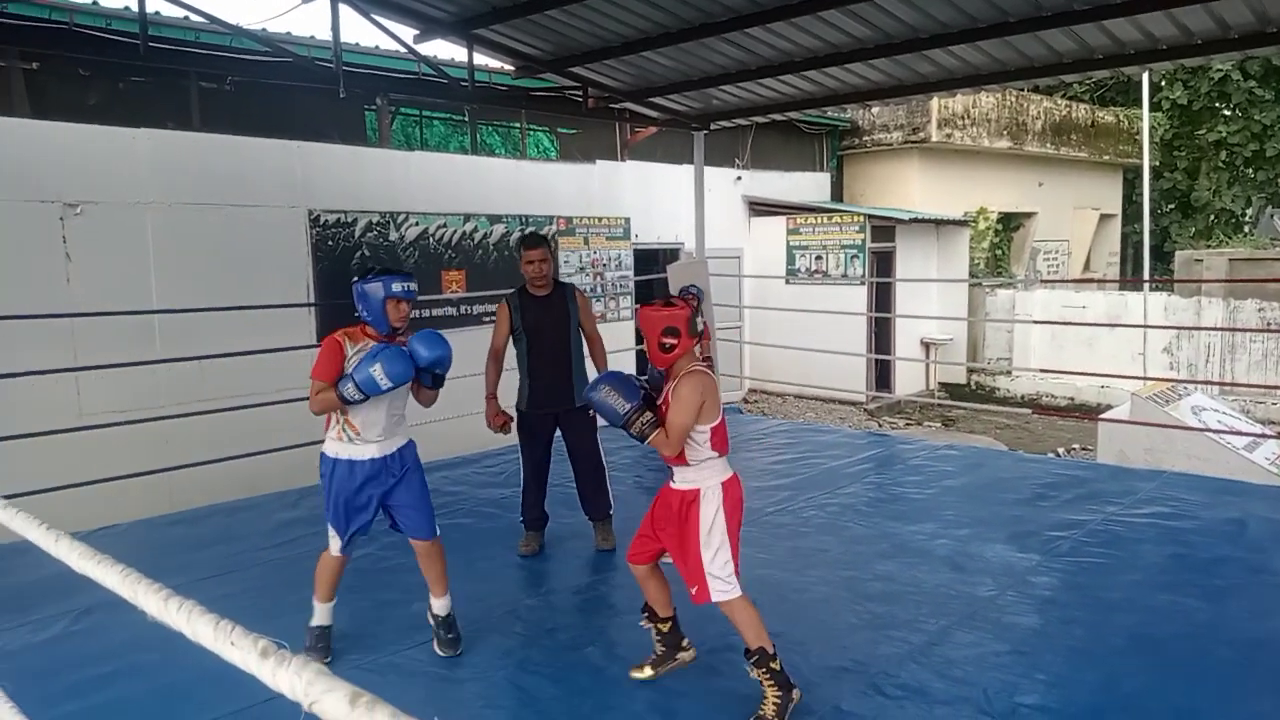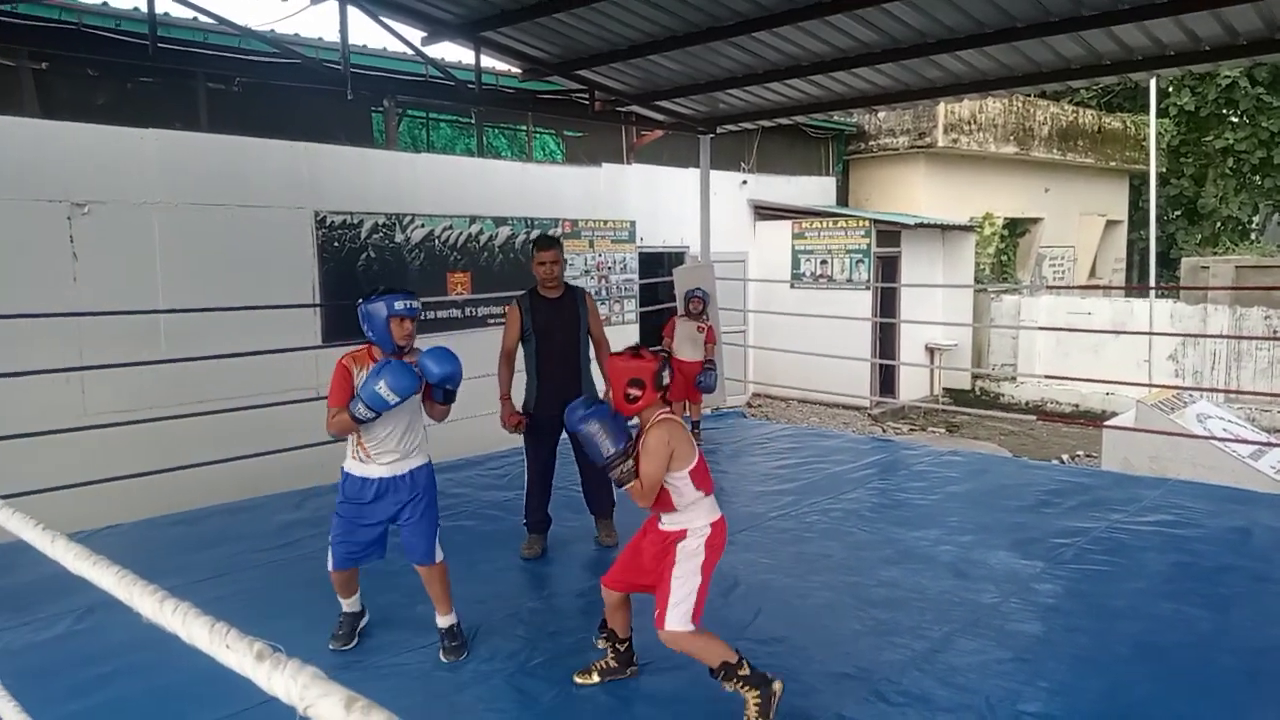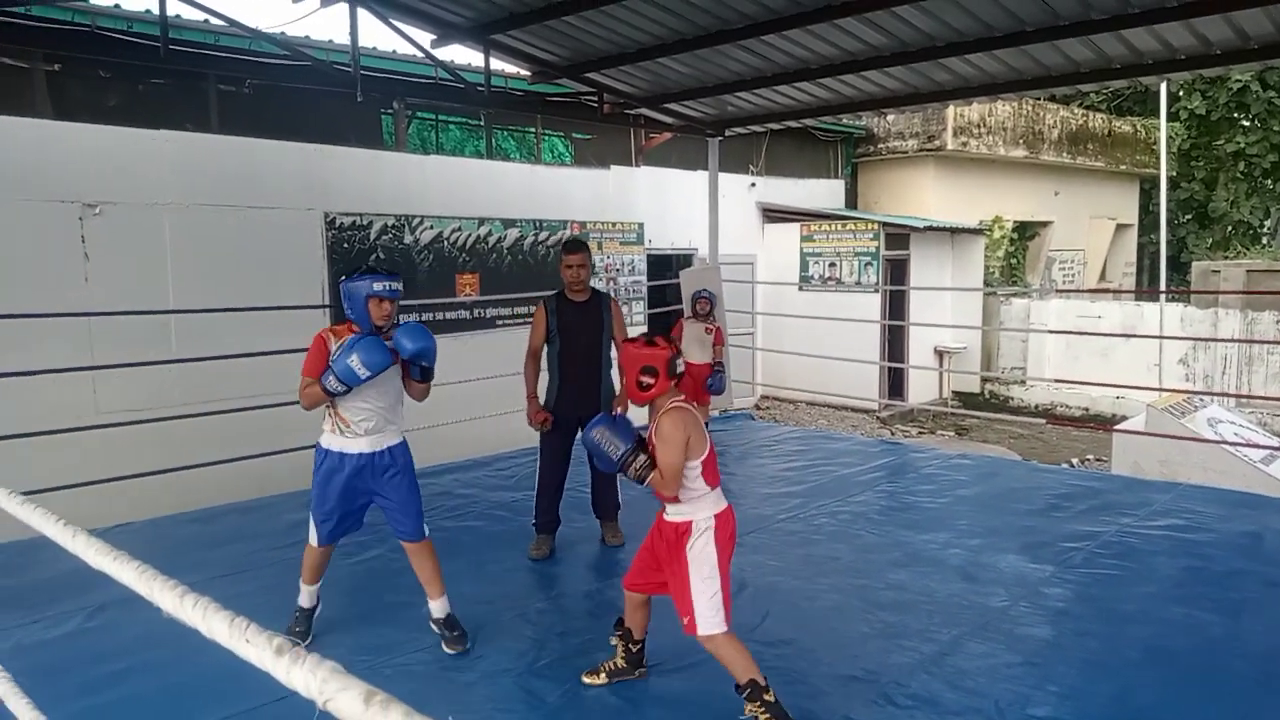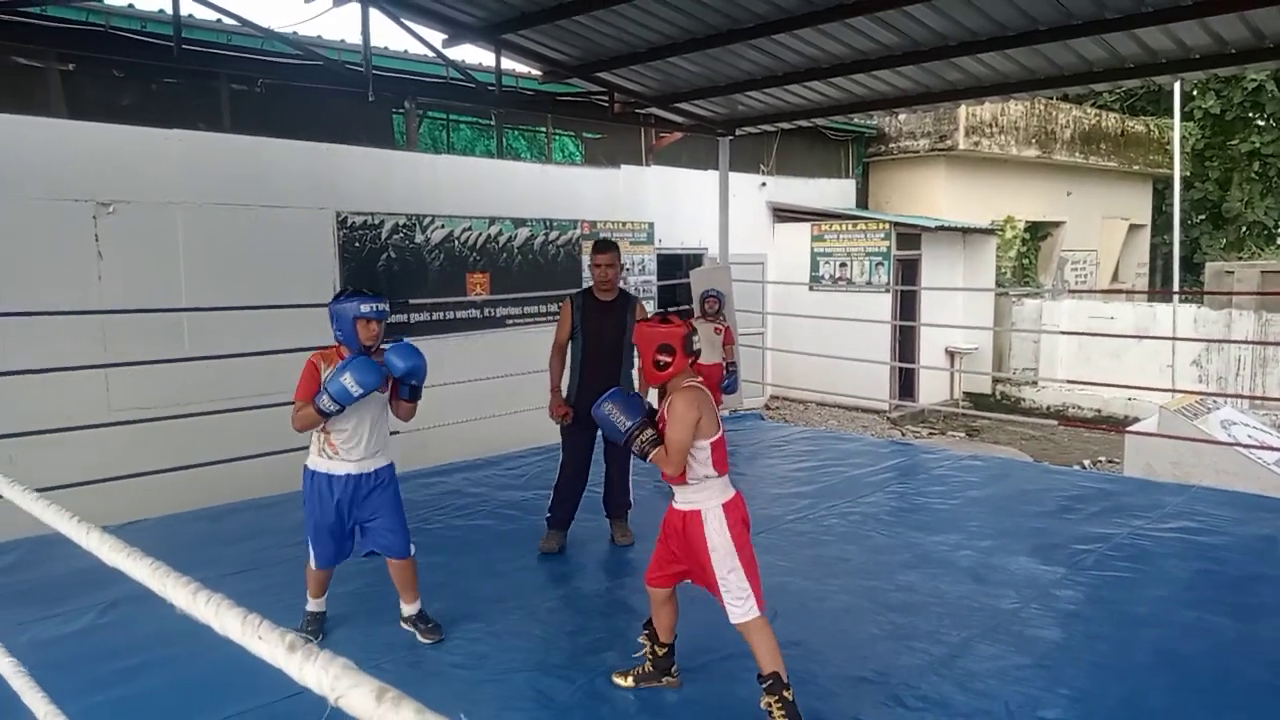
dt=0.2s
person 1, frame 1
left shoulder: (692, 382)
right shoulder: (679, 376)
left elbow: (670, 446)
right elbow: (667, 426)
left wrist: (631, 412)
right wrist: (642, 402)
left hip: (709, 495)
right hip: (682, 489)
left knee: (725, 593)
right knee: (640, 561)
left ankle: (778, 684)
right ankle: (672, 644)
person 1, frame 2
left shoulder: (661, 432)
right shoulder: (654, 424)
left elbow: (644, 495)
right elbow: (645, 470)
left wrist: (612, 455)
right wrist: (611, 435)
left hip: (695, 534)
right hip: (666, 527)
left knee: (674, 633)
right knee: (612, 589)
left ankle: (757, 687)
right ankle: (619, 659)
person 1, frame 3
left shoulder: (674, 421)
right shoulder: (664, 412)
left elbow: (667, 486)
left wrist: (628, 455)
right wrist: (631, 446)
left hip: (702, 528)
right hip: (675, 520)
left knee: (708, 632)
right knee: (634, 589)
right ankle: (630, 659)
person 1, frame 4
left shoulder: (687, 399)
right shoulder: (679, 394)
left elbow: (672, 464)
left wrist: (636, 431)
right wrist: (640, 425)
left hip: (712, 515)
right hip: (685, 509)
left knee: (744, 613)
right knee: (658, 587)
right ankle: (659, 665)
person 2, frame 1
left shoulder: (408, 345)
right shoulder: (340, 343)
left elbow: (426, 399)
right elbow: (317, 404)
left wrist: (434, 372)
right wrist: (359, 384)
left hip: (397, 457)
right hip: (346, 462)
left knee: (424, 536)
right knee: (336, 547)
left ankle: (441, 614)
right ankle: (320, 625)
person 2, frame 2
left shoulder: (419, 362)
right shoulder: (351, 366)
left elbow: (437, 414)
right elbow: (334, 426)
left wrist: (446, 387)
right wrist: (370, 402)
left hip: (412, 476)
right hip: (362, 480)
left knee: (427, 557)
right knee: (341, 562)
left ankle: (448, 625)
right ankle: (352, 612)
person 2, frame 3
left shoulder: (398, 341)
right shoulder: (328, 340)
left elbow: (419, 393)
right elbow: (306, 398)
left wrist: (423, 362)
right wrist: (343, 376)
left hip: (389, 454)
right hip: (338, 457)
left knee: (414, 534)
right knee: (322, 539)
left ankle: (442, 613)
right ankle: (306, 606)
person 2, frame 4
left shoulder: (386, 362)
right shoulder: (319, 364)
left elbow: (405, 413)
right elbow: (299, 421)
left wrist: (412, 383)
right wrist: (335, 397)
left hip: (375, 474)
right hip: (327, 478)
left knee: (399, 551)
right knee: (323, 560)
left ankle: (412, 612)
right ankle: (315, 611)
person 3, frame 1
left shoulder: (574, 296)
right shoulder: (510, 305)
left elbow: (593, 339)
right elbow: (496, 353)
right wrist: (491, 398)
left hip: (576, 399)
right hip: (532, 403)
left knee: (588, 461)
right knee: (533, 467)
left ankle: (602, 522)
right ankle: (533, 528)
person 3, frame 2
left shoulder: (583, 300)
right shoulder: (520, 307)
left elbow: (599, 343)
right elbow: (508, 354)
right wrist: (505, 400)
left hip: (583, 401)
right hip: (539, 404)
left knee: (593, 462)
right knee: (538, 469)
left ankle: (604, 519)
right ankle: (536, 531)
person 3, frame 3
left shoulder: (608, 305)
right shoulder: (546, 308)
right elbow: (533, 354)
left wrist: (625, 389)
right wrist: (532, 398)
left hip: (600, 403)
right hip: (559, 404)
left knee: (604, 465)
right knee: (551, 469)
left ankle: (608, 521)
right ankle: (544, 532)
person 3, frame 4
left shoulder: (633, 307)
right shoulder: (573, 304)
right elbow: (559, 349)
left wrist: (643, 393)
right wrist: (555, 392)
right hip: (579, 400)
left knee: (619, 463)
right knee: (572, 465)
left ankle: (618, 520)
right ankle: (557, 528)
